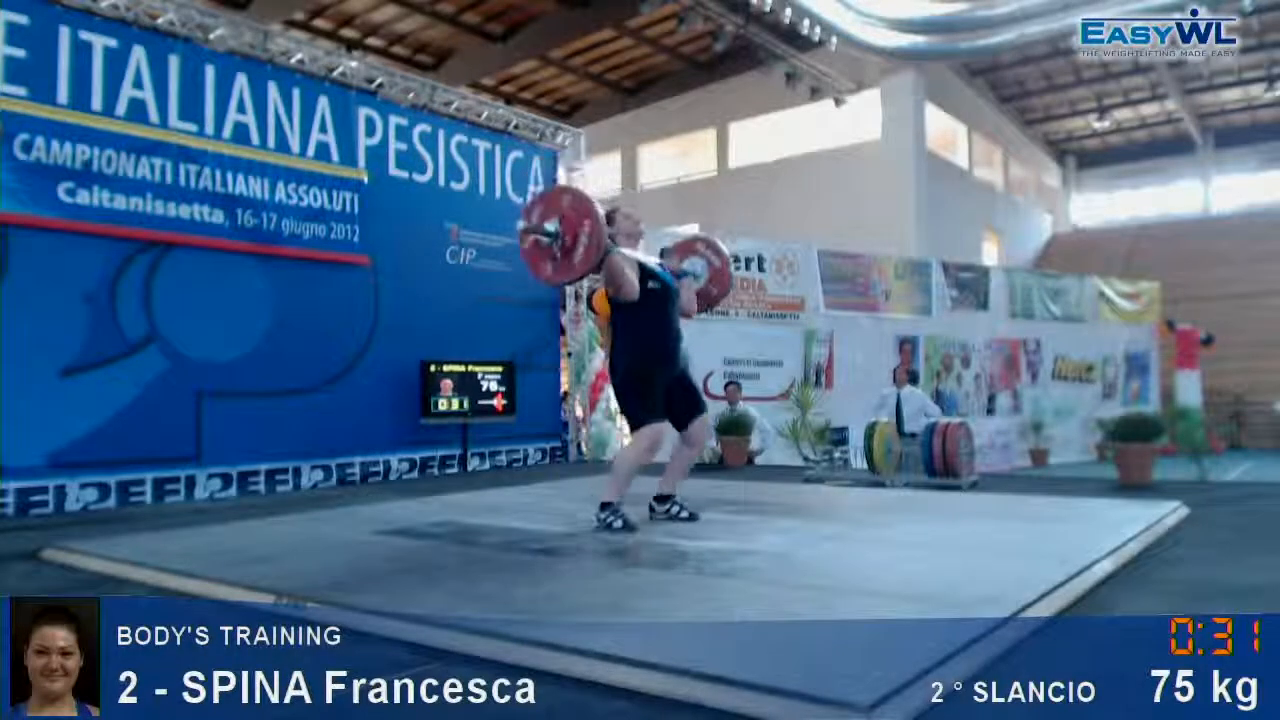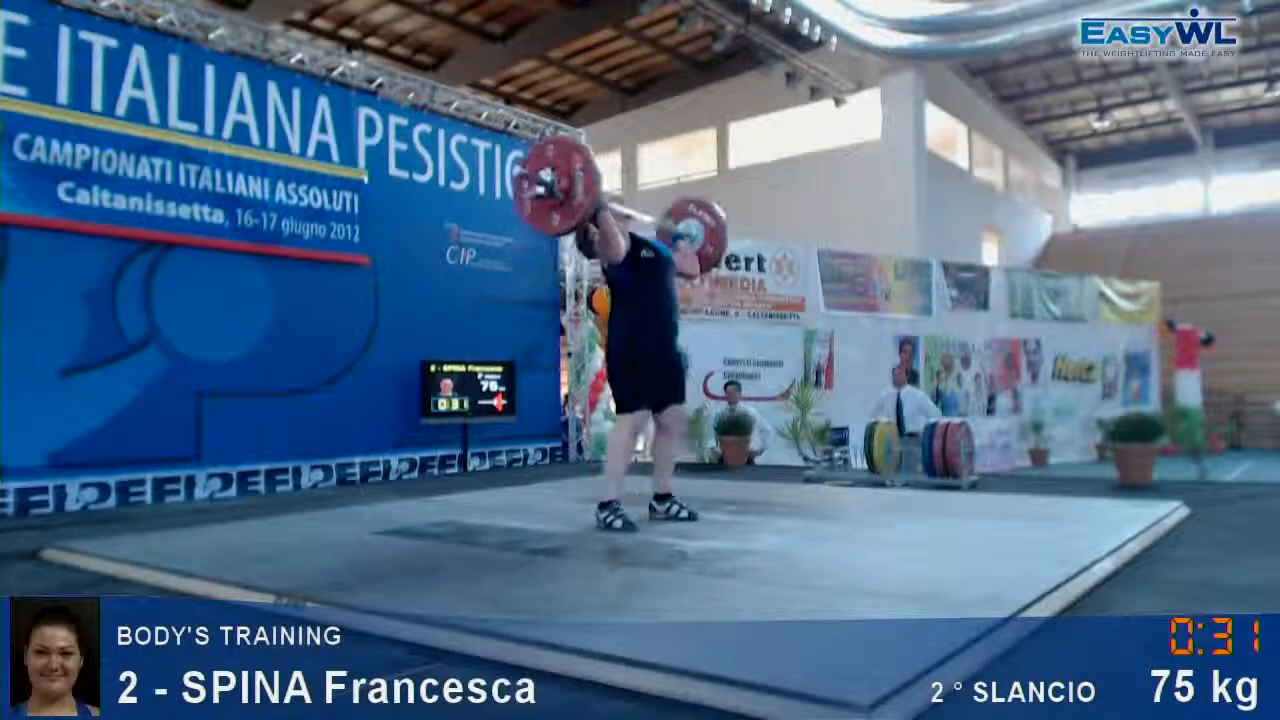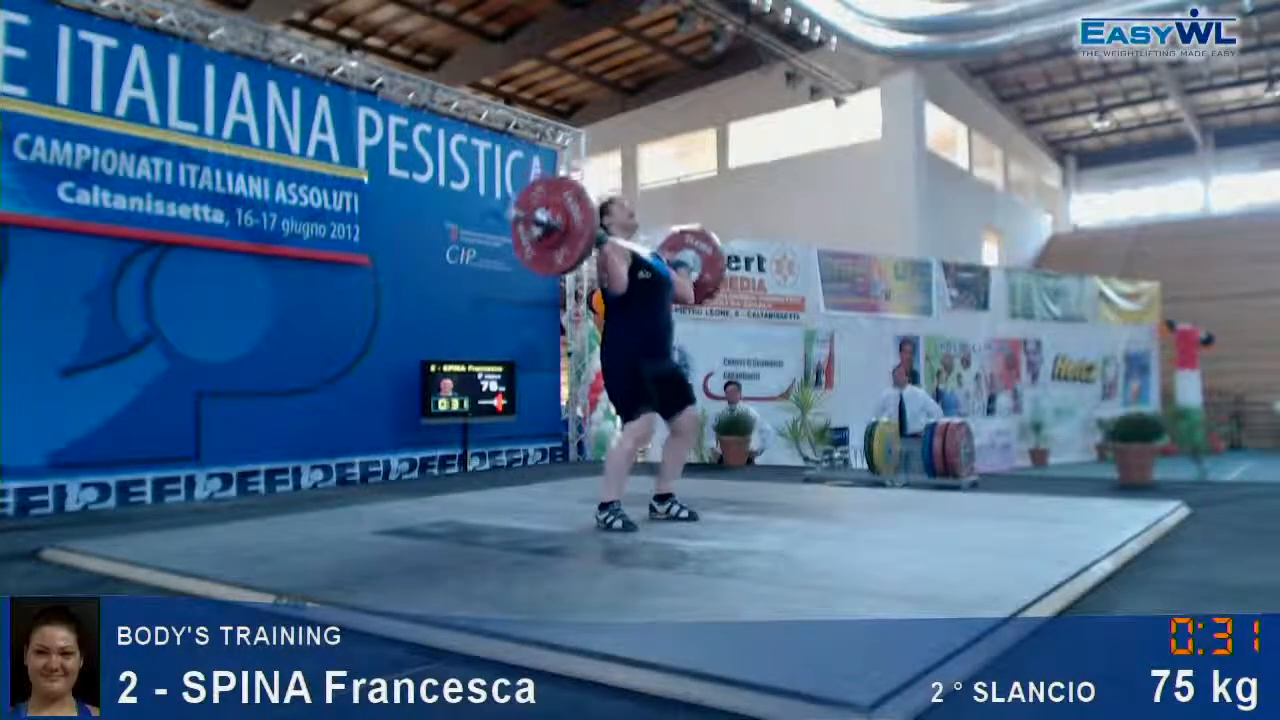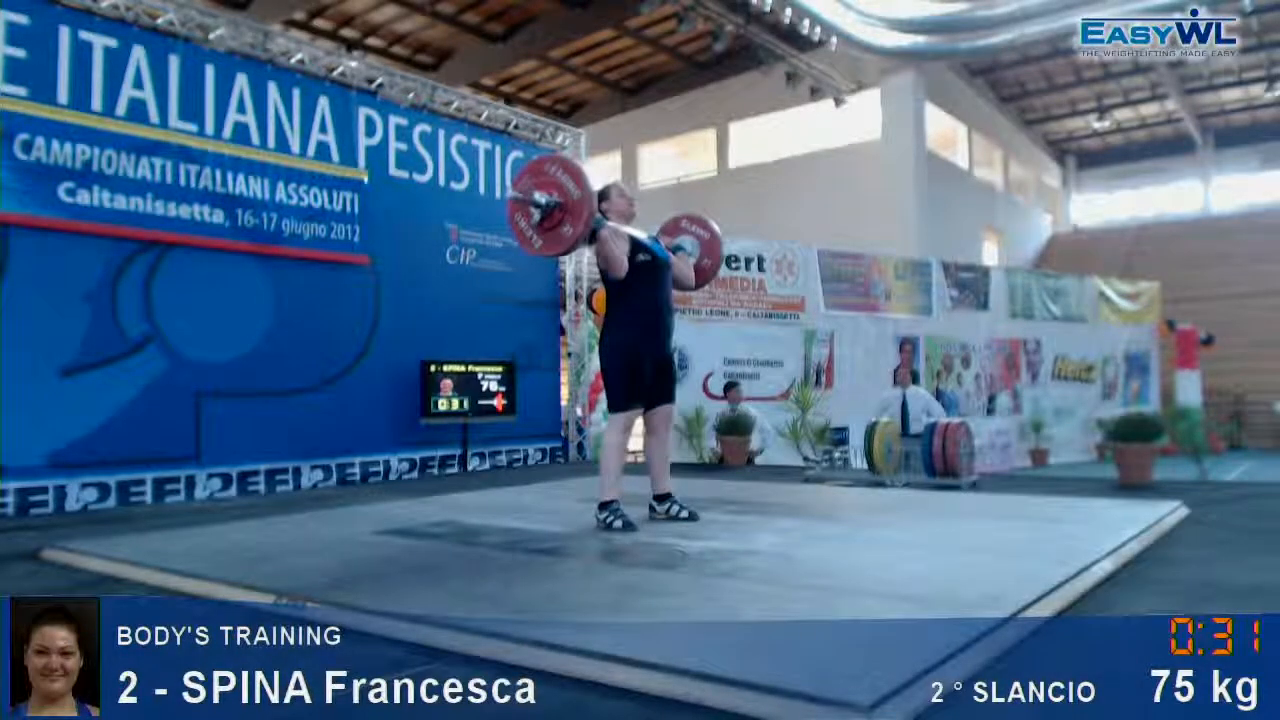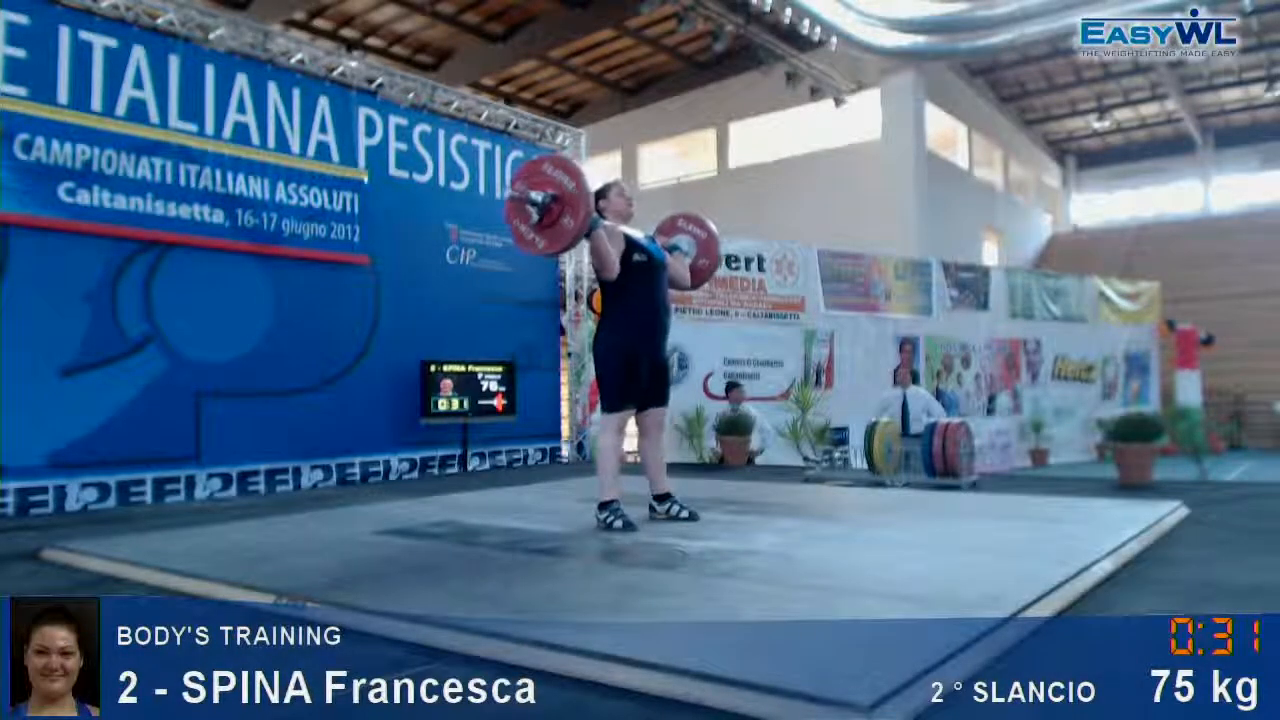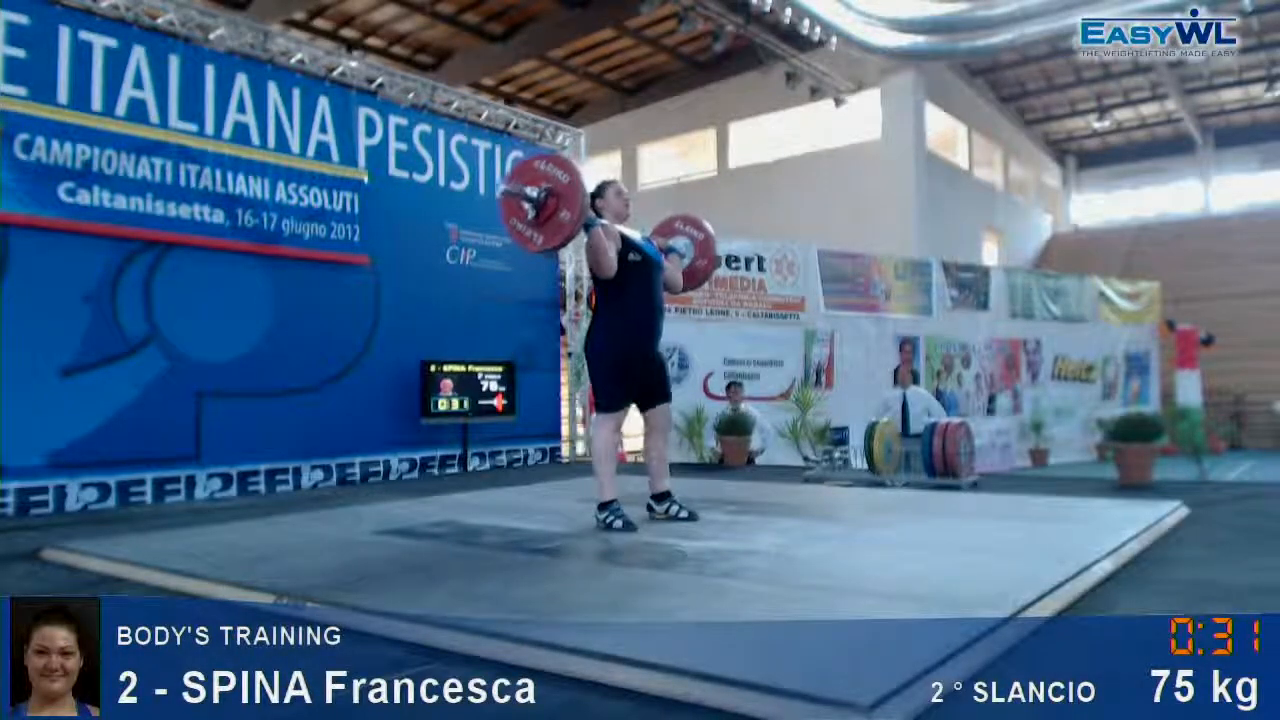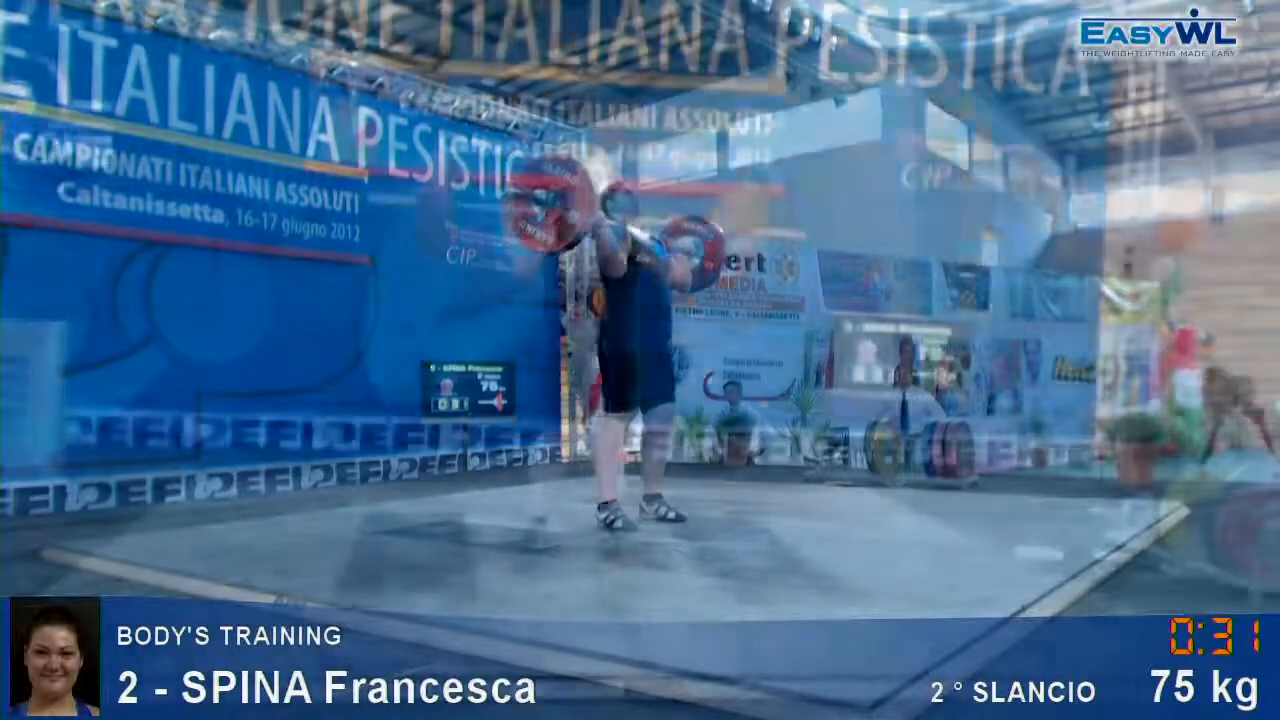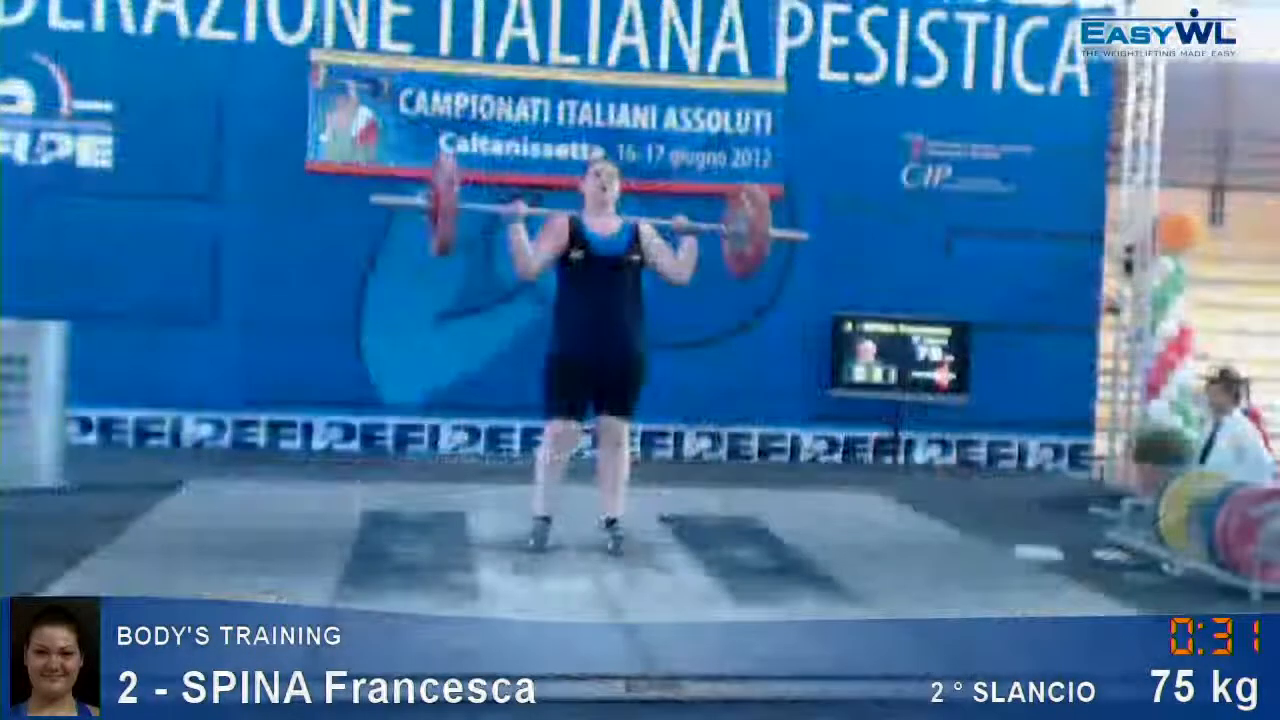
dt=0.4s
person 1, frame 1
left shoulder: (656, 266)
right shoulder: (620, 262)
left elbow: (688, 308)
right elbow: (629, 292)
left wrist: (683, 275)
right wrist: (608, 252)
left hip: (671, 365)
right hip: (635, 366)
left knee: (699, 433)
right knee: (651, 435)
left ankle: (663, 500)
right ankle: (608, 507)
person 1, frame 2
left shoulder: (651, 241)
right shoulder: (613, 236)
left elbow: (690, 268)
right elbow: (616, 252)
left wrist: (677, 236)
right wrist: (598, 213)
left hip: (664, 347)
right hip: (631, 346)
left knee: (674, 420)
right knee: (633, 420)
left ankle: (662, 499)
right ankle: (608, 506)
person 1, frame 3
left shoulder: (652, 258)
right shoulder: (613, 252)
left elbow: (687, 296)
right elbow: (617, 285)
left wrist: (676, 264)
right wrist: (602, 243)
left hip: (660, 358)
right hip: (626, 357)
left knee: (687, 422)
right knee: (641, 428)
left ankle: (663, 500)
right ankle: (608, 507)
person 1, frame 4
left shoulder: (649, 242)
right shoulder: (610, 236)
left elbow: (687, 280)
right elbow: (618, 269)
left wrist: (676, 249)
right wrist: (599, 227)
left hip: (658, 345)
right hip: (625, 343)
left knee: (661, 421)
right knee: (622, 420)
left ankle: (662, 499)
right ankle: (607, 506)
person 1, frame 5
left shoulder: (648, 241)
right shoulder: (608, 234)
left elbow: (683, 280)
right elbow: (610, 271)
left wrist: (674, 248)
right wrist: (594, 227)
left hip: (652, 346)
right hip: (619, 344)
left knee: (654, 422)
right knee: (614, 420)
left ankle: (662, 499)
right ankle: (608, 506)
person 1, frame 6
left shoulder: (645, 242)
right shoulder: (605, 233)
left elbow: (675, 284)
right elbow: (606, 268)
left wrist: (671, 250)
right wrist: (590, 224)
left hip: (646, 347)
right hip: (612, 345)
left knee: (660, 418)
right knee: (610, 419)
left ankle: (661, 497)
right ankle: (607, 506)
person 1, frame 7
right shoulder: (610, 235)
left elbow: (683, 280)
right elbow: (614, 266)
left wrist: (683, 253)
right wrist: (598, 230)
left hip: (653, 347)
right hip: (620, 345)
left knee: (661, 423)
right knee: (615, 420)
left ankle: (652, 500)
right ankle: (607, 506)
person 1, frame 8
left shoulder: (640, 232)
right shoulder: (563, 226)
left elbow: (680, 273)
right elbow: (528, 268)
left wrist: (688, 236)
right wrist: (516, 223)
left hip: (624, 353)
right hip: (572, 351)
left knee: (615, 434)
right knee: (559, 433)
left ankle: (612, 521)
right ankle: (541, 518)
